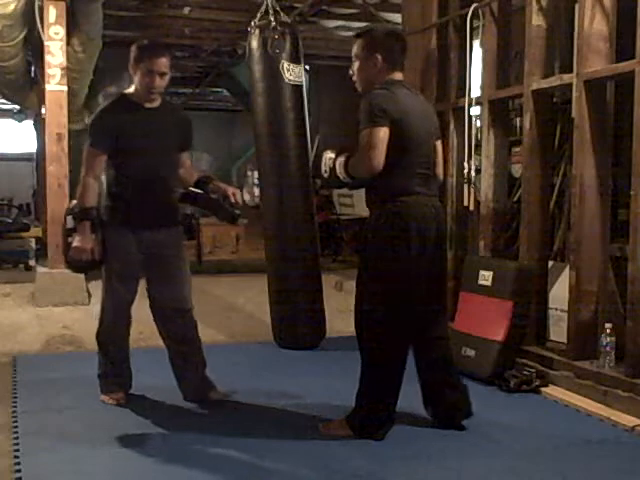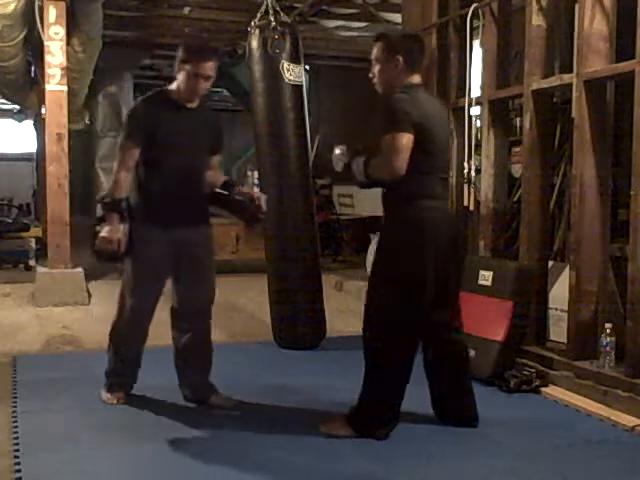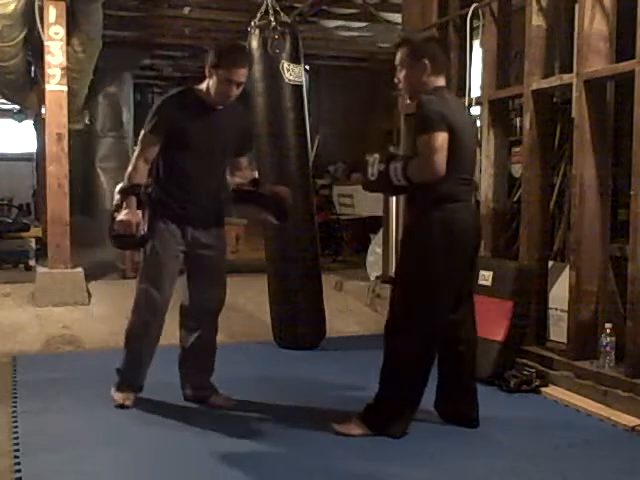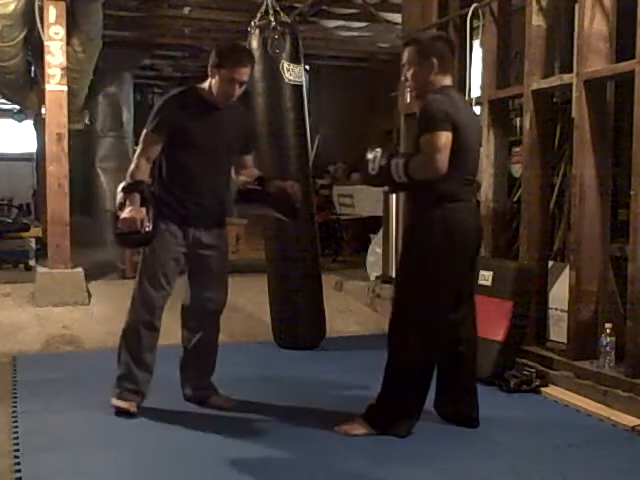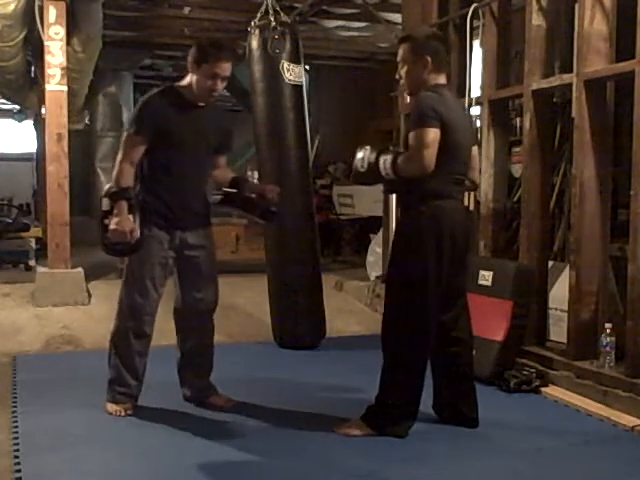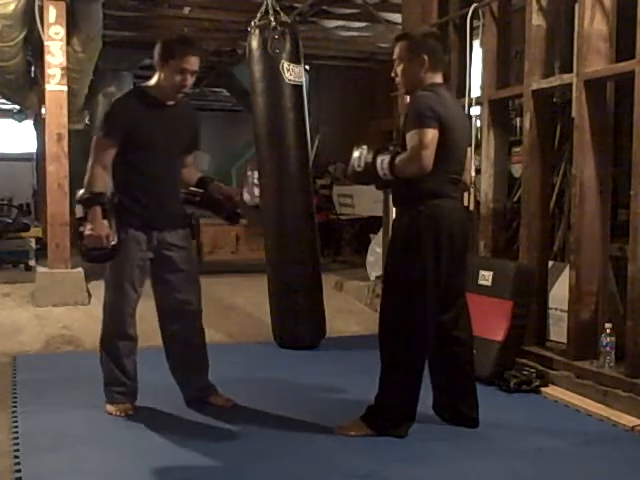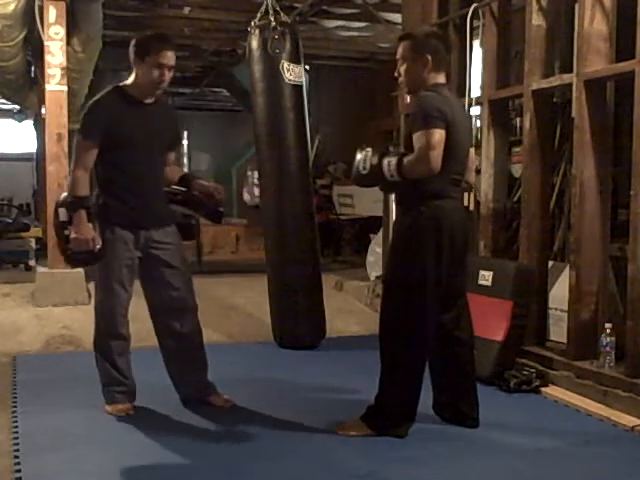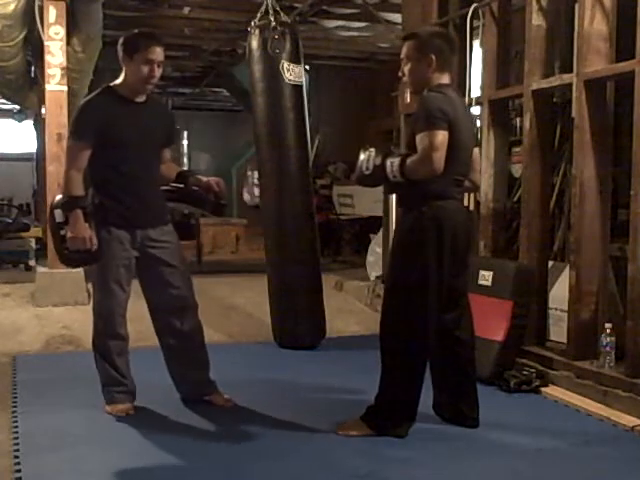
dt=0.3s
person 1, frame 1
left shoulder: (378, 100)
right shoulder: (422, 105)
left elbow: (371, 162)
left wrist: (337, 166)
left hip: (397, 218)
right hip: (429, 213)
left knee: (381, 320)
right knee: (428, 316)
left ankle: (369, 419)
right ankle: (450, 404)
person 1, frame 2
left shoulder: (400, 103)
right shoulder: (436, 107)
left elbow: (394, 165)
left wrist: (352, 164)
right wrist: (368, 169)
left hip: (413, 220)
right hip: (442, 217)
left knee: (390, 322)
right knee: (440, 318)
left ankle: (371, 418)
right ankle: (458, 406)
person 1, frame 3
left shoulder: (430, 106)
right shoulder: (458, 108)
left elbow: (433, 166)
left wrist: (388, 172)
right wrist: (401, 172)
left hip: (437, 222)
right hip: (463, 218)
left knee: (412, 322)
right knee: (456, 317)
left ankle: (385, 416)
right ankle: (460, 406)
person 1, frame 4
left shoulder: (435, 106)
right shoulder: (465, 109)
left elbow: (435, 164)
left wrist: (391, 168)
right wrist: (403, 170)
left hip: (438, 220)
right hip: (464, 218)
left knee: (415, 320)
right knee: (456, 316)
left ankle: (390, 415)
right ankle: (460, 406)
person 1, frame 5
left shoulder: (425, 103)
right shoulder: (460, 109)
left elbow: (422, 160)
right elbow: (472, 174)
left wrist: (382, 165)
left hip: (427, 219)
right hip: (454, 217)
left knee: (407, 319)
right knee: (450, 315)
left ankle: (389, 416)
right ankle: (458, 406)
person 1, frame 6
left shoulder: (423, 102)
right shoulder: (456, 108)
left elbow: (420, 160)
left wrist: (376, 165)
left hip: (424, 218)
right hip: (452, 215)
left knee: (404, 319)
right knee: (449, 314)
left ankle: (389, 416)
right ankle: (459, 406)
person 1, frame 7
left shoulder: (427, 103)
right shoulder: (457, 107)
left elbow: (428, 161)
left wrist: (381, 168)
left hip: (426, 219)
right hip: (452, 216)
left knee: (405, 318)
right knee: (449, 314)
left ankle: (388, 416)
right ankle: (460, 406)
person 1, frame 8
left shoulder: (431, 104)
right shoulder: (461, 108)
left elbow: (431, 162)
left wrist: (383, 168)
left hip: (428, 219)
right hip: (454, 216)
left knee: (406, 319)
right knee: (451, 315)
left ankle: (389, 416)
right ankle: (459, 406)
person 2, frame 1
left shoulder: (176, 119)
right shoulder: (110, 117)
right elbow: (92, 176)
left wrist: (211, 184)
right wrist: (84, 229)
left hip: (167, 227)
right hip: (122, 229)
left knee: (177, 307)
right knee: (116, 309)
left ankle: (196, 384)
right ankle: (114, 383)
person 2, frame 2
left shoulder: (210, 121)
right shoulder: (147, 111)
right elbow: (125, 169)
left wrist: (235, 189)
right wrist: (113, 218)
left hip: (195, 226)
right hip: (151, 225)
left knee: (196, 307)
right knee: (136, 305)
left ankle: (197, 385)
right ankle: (118, 382)
person 2, frame 3
left shoulder: (238, 120)
right shoulder: (174, 107)
left elbow: (239, 172)
right elbow: (143, 159)
right wrist: (131, 204)
left hip: (211, 226)
right hip: (167, 221)
left knee: (206, 306)
right knee: (152, 301)
left ankle: (198, 384)
right ankle: (129, 382)
person 2, frame 4
left shoulder: (241, 120)
right shoulder: (176, 106)
left elbow: (244, 170)
right elbow: (144, 158)
left wrist: (271, 184)
right wrist: (134, 201)
left hip: (212, 226)
right hip: (169, 222)
left knee: (208, 306)
right knee: (148, 303)
left ankle: (199, 385)
right ankle: (130, 388)
person 2, frame 5
left shoulder: (218, 119)
right shoulder: (157, 106)
right elbow: (127, 162)
left wrist: (245, 186)
right wrist: (121, 211)
left hip: (197, 227)
right hip: (154, 226)
left knee: (200, 307)
right knee: (137, 308)
left ankle: (198, 386)
right ankle: (121, 391)
person 2, frame 6
left shoulder: (187, 116)
right shoulder: (127, 108)
right elbow: (100, 166)
left wrist: (210, 187)
right wrist: (96, 217)
left hip: (174, 227)
right hip: (131, 227)
left knee: (185, 308)
right knee: (120, 310)
left ankle: (198, 387)
right ankle: (120, 392)
person 2, frame 7
left shoulder: (168, 115)
right shoulder: (105, 108)
right elbow: (82, 168)
left wrist: (194, 184)
right wrist: (80, 219)
left hip: (161, 226)
right hip: (116, 228)
left knee: (180, 306)
right knee: (113, 312)
left ankle: (196, 386)
right ankle: (118, 392)
person 2, frame 8
left shoulder: (160, 113)
right shoulder: (97, 108)
right elbow: (75, 168)
left wrist: (192, 180)
right wrist: (76, 219)
left hip: (157, 225)
right hip: (112, 227)
left knee: (180, 305)
right knee: (111, 312)
left ankle: (198, 385)
right ankle: (118, 393)
